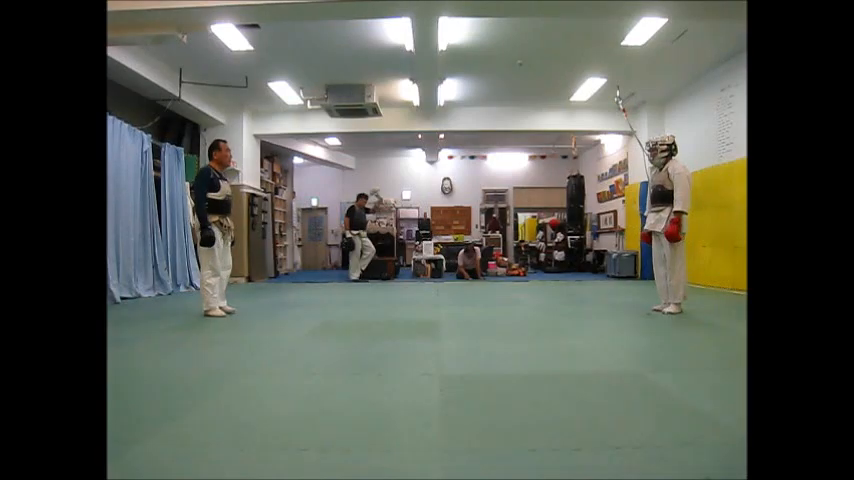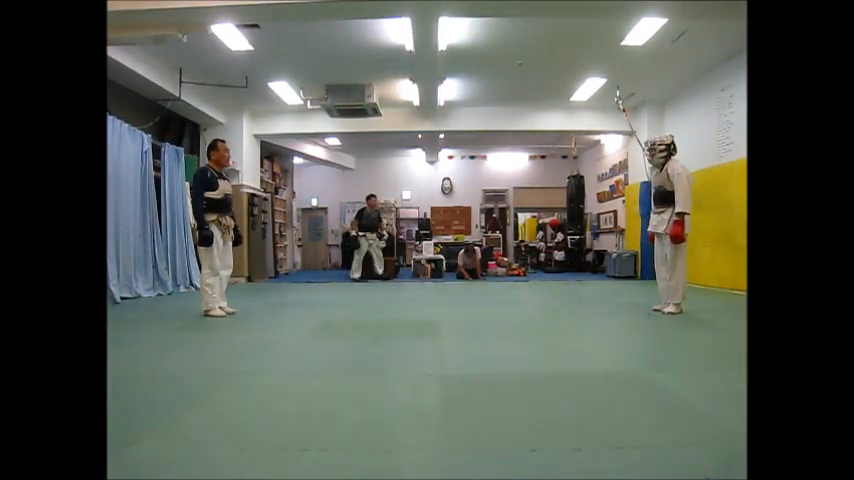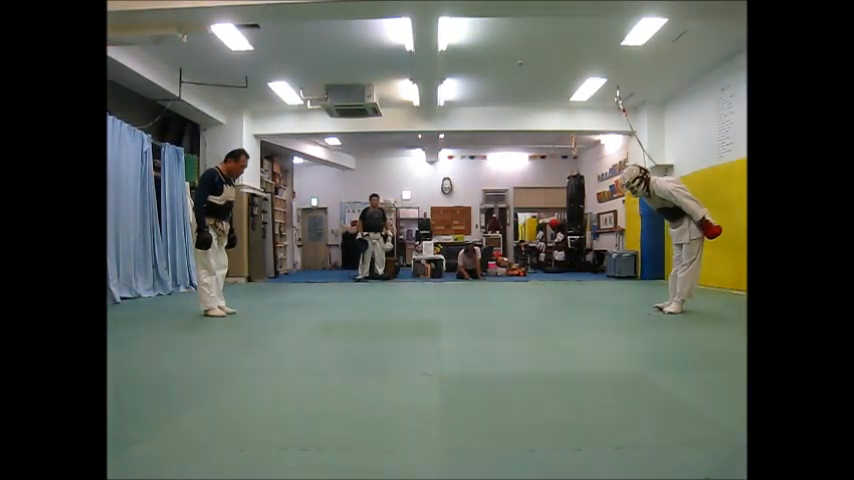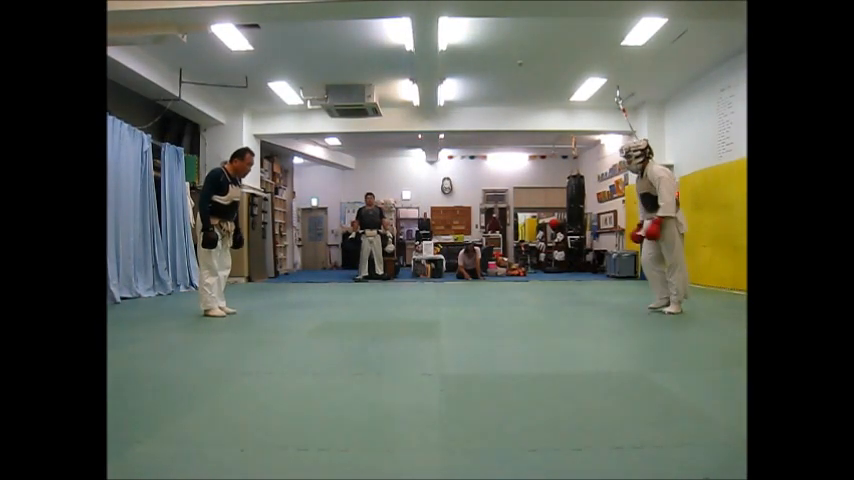
dt=0.5s
person 1, frame 1
left shoulder: (222, 177)
right shoulder: (205, 173)
right elbow: (199, 203)
left wrist: (229, 228)
right wrist: (205, 227)
left hip: (223, 225)
right hip: (210, 225)
left knee: (225, 267)
right knee: (211, 267)
left ankle: (220, 302)
right ankle: (210, 306)
person 1, frame 2
left shoulder: (224, 176)
right shoulder: (203, 174)
right elbow: (197, 203)
left wrist: (235, 227)
right wrist: (202, 227)
left hip: (224, 226)
right hip: (210, 225)
left knee: (225, 267)
right knee: (211, 267)
left ankle: (220, 303)
right ankle: (210, 306)
person 1, frame 3
left shoulder: (230, 180)
right shoulder: (210, 176)
right elbow: (198, 204)
left wrist: (231, 230)
right wrist: (202, 229)
left hip: (220, 227)
right hip: (206, 226)
left knee: (220, 266)
right knee: (207, 267)
left ankle: (219, 303)
right ankle: (209, 306)
person 1, frame 4
left shoulder: (237, 179)
right shoulder: (216, 175)
right elbow: (203, 203)
left wrist: (237, 230)
right wrist: (207, 229)
left hip: (226, 227)
right hip: (211, 225)
left knee: (223, 267)
right knee: (210, 267)
left ankle: (219, 303)
right ankle: (209, 306)
person 2, frame 1
left shoulder: (677, 169)
right shoulder: (654, 171)
left elbow: (681, 198)
left wrist: (675, 222)
right wrist: (647, 225)
left hip: (670, 222)
right hip: (656, 222)
left knee: (674, 263)
right knee: (659, 264)
left ankle: (676, 303)
right ankle: (666, 301)
person 2, frame 2
left shoulder: (677, 169)
right shoulder: (656, 171)
left elbow: (682, 199)
left wrist: (678, 223)
right wrist: (653, 227)
left hip: (672, 222)
right hip: (660, 223)
left knee: (674, 264)
right knee: (661, 264)
left ankle: (675, 303)
right ankle: (666, 301)
person 2, frame 3
left shoulder: (663, 186)
right shoulder: (647, 192)
left elbow: (690, 203)
left wrist: (707, 225)
left hip: (692, 226)
right hip: (678, 228)
left knee: (687, 264)
right knee: (678, 265)
left ankle: (677, 302)
right ankle: (673, 300)
person 2, frame 4
left shoulder: (659, 173)
right shoulder: (640, 177)
left elbow: (667, 201)
left wrist: (656, 224)
right wrist: (640, 226)
left hip: (669, 223)
right hip: (653, 224)
left knee: (674, 263)
right knee: (648, 261)
left ankle: (676, 302)
right ankle: (662, 298)
